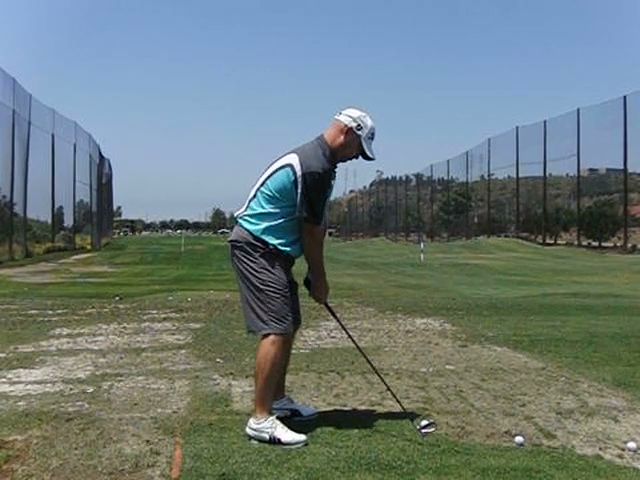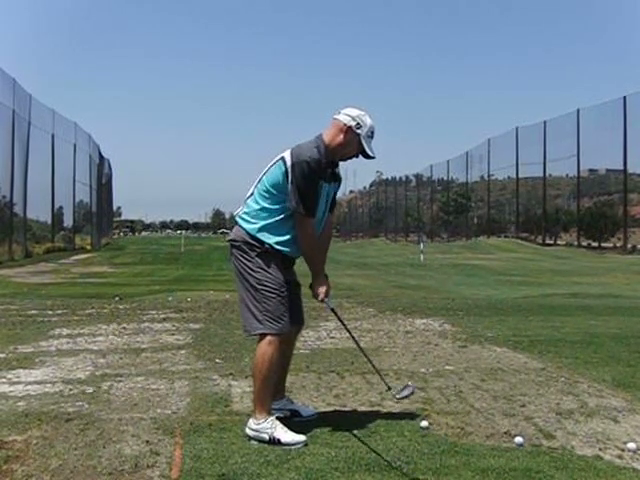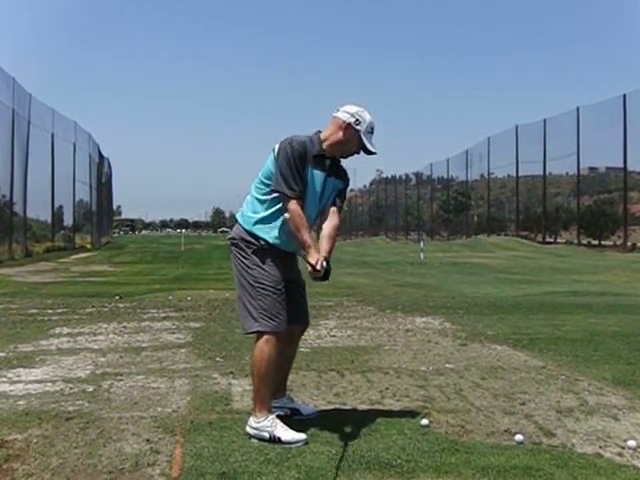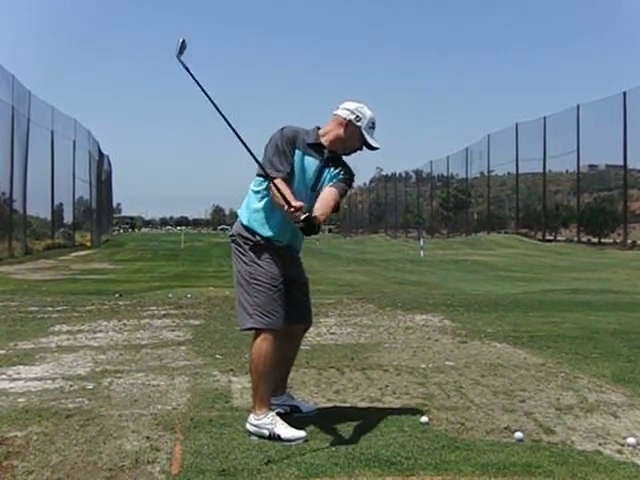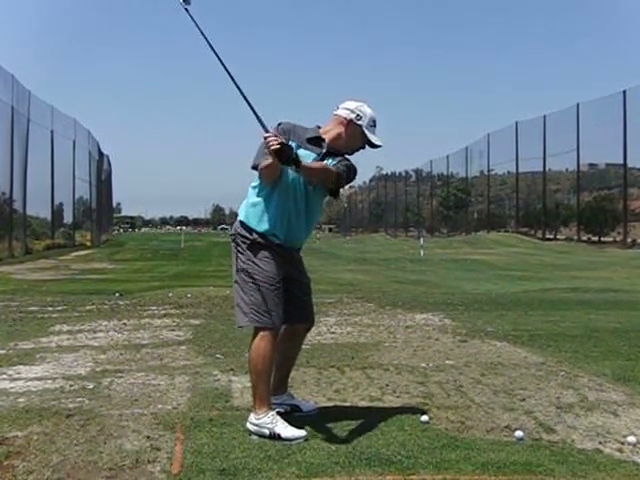
dt=1s
person 1, frame 1
left shoulder: (318, 160)
right shoulder: (314, 167)
left elbow: (317, 227)
right elbow: (310, 232)
left wrist: (315, 274)
right wrist: (319, 279)
left hip: (271, 250)
right hip: (257, 248)
left knee: (288, 326)
right knee: (276, 330)
left ankle: (278, 400)
right ankle: (261, 419)
person 1, frame 2
left shoulder: (332, 173)
right shoulder: (305, 160)
left elbow: (324, 225)
right elbow: (304, 226)
left wrist: (320, 273)
right wrist: (318, 276)
left hip: (279, 252)
right hip: (255, 247)
left knee: (291, 327)
right knee: (273, 331)
left ankle: (277, 400)
right ankle: (260, 419)
person 1, frame 3
left shoulder: (339, 176)
right shoulder: (295, 148)
left elbow: (331, 216)
right elbow: (291, 205)
left wrist: (323, 256)
right wrist: (311, 252)
left hip: (284, 251)
right hip: (256, 245)
left knee: (294, 327)
right knee: (271, 329)
left ankle: (278, 398)
right ankle: (260, 418)
person 1, frame 4
left shoulder: (341, 171)
right shoulder: (289, 138)
left elbow: (329, 197)
right elbow: (276, 185)
left wrist: (315, 218)
right wrist: (293, 207)
left hip: (288, 249)
right hip: (256, 241)
left knee: (296, 324)
right knee: (268, 326)
left ankle: (278, 395)
right ankle: (260, 415)
person 1, frame 5
left shoulder: (343, 165)
right shoulder: (288, 133)
left elbow: (323, 174)
right elbow: (266, 174)
left wrist: (295, 161)
right wrist: (276, 159)
left hip: (289, 249)
right hip: (256, 240)
left knee: (299, 323)
right knee: (267, 325)
left ankle: (278, 395)
right ankle: (261, 414)
